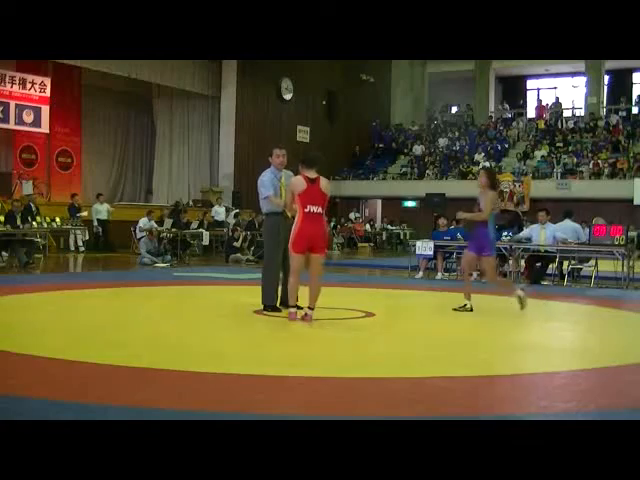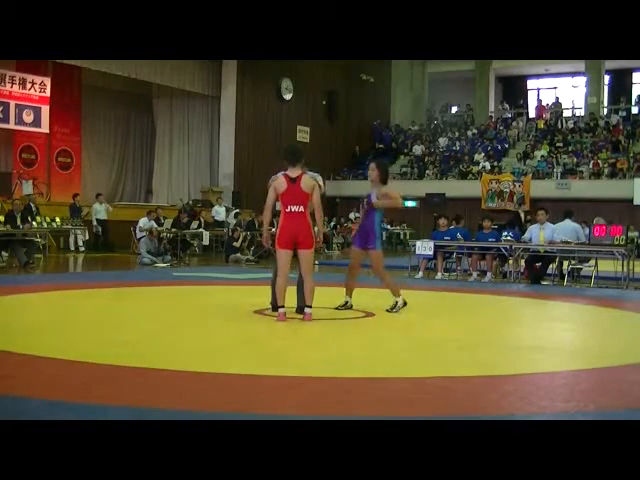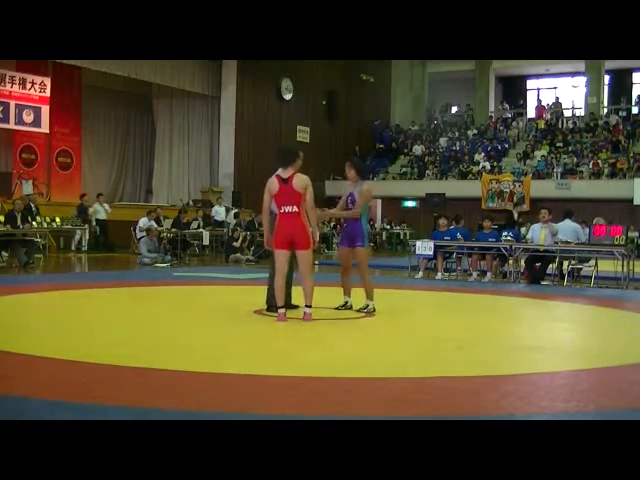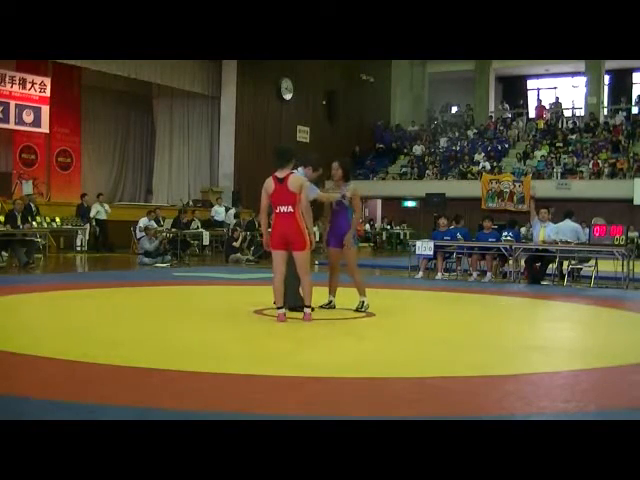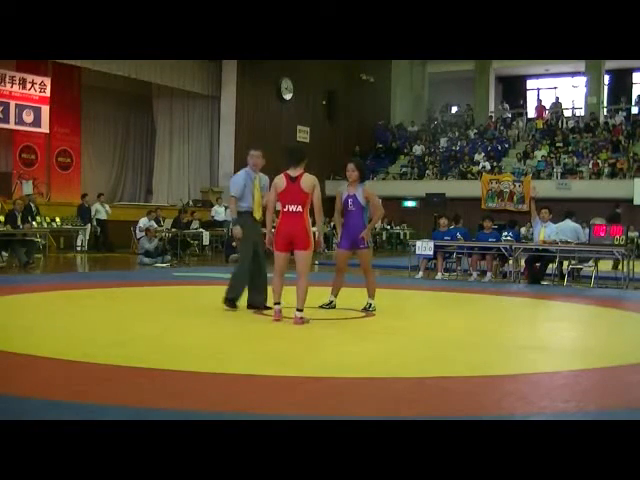
dt=1s
person 1, frame 1
left shoulder: (295, 181)
right shoulder: (325, 183)
left elbow: (289, 207)
left hip: (301, 231)
right hip: (320, 232)
left knee: (294, 274)
right knee: (315, 275)
left ankle: (292, 310)
right ankle: (309, 312)
person 1, frame 2
left shoulder: (277, 181)
right shoulder: (311, 181)
left elbow: (268, 208)
right elbow: (318, 209)
left wrist: (266, 232)
right wrist: (320, 231)
left hip: (285, 229)
right hip: (304, 229)
left knee: (282, 273)
right knee: (307, 274)
left ankle: (281, 311)
right ankle: (308, 311)
person 1, frame 3
left shoulder: (271, 182)
right shoulder: (304, 180)
left elbow: (265, 211)
right elbow: (310, 209)
left wrist: (267, 234)
right wrist: (315, 231)
left hip: (281, 230)
right hip: (300, 229)
left knee: (280, 273)
right knee: (306, 273)
left ankle: (281, 311)
right ankle: (307, 311)
person 1, frame 4
left shoulder: (268, 182)
right shoulder: (299, 180)
left elbow: (263, 212)
right elbow: (305, 209)
left wrist: (265, 235)
right wrist: (311, 233)
left hip: (277, 230)
right hip: (296, 230)
left knee: (278, 273)
right knee: (304, 273)
left ankle: (280, 312)
right ankle: (307, 311)
person 1, frame 5
left shoulder: (278, 180)
right shoulder: (311, 180)
left elbow: (269, 208)
right elbow: (318, 210)
left wrist: (268, 232)
right wrist: (320, 234)
left hip: (283, 229)
right hip: (302, 230)
left knee: (278, 272)
right knee: (302, 275)
left ankle: (277, 309)
right ankle: (299, 314)
person 2, frame 1
left shoulder: (289, 176)
right shoulder: (266, 177)
right elbow: (271, 200)
right wrist: (287, 204)
left hip: (287, 219)
right hip: (273, 220)
left knee: (289, 261)
right knee: (272, 262)
left ankle: (286, 299)
right ankle: (269, 303)
person 2, frame 2
left shoulder: (314, 177)
right shoulder: (283, 176)
left elbow: (319, 189)
right elbow: (271, 185)
left wrist: (316, 185)
right wrist: (273, 181)
left ankle: (302, 304)
right ankle: (276, 301)
person 2, frame 3
left shoulder: (283, 175)
right shoulder: (284, 176)
right elbow: (287, 203)
left hip: (285, 222)
right hip: (283, 222)
left knee: (287, 264)
right knee: (280, 264)
left ankle: (283, 301)
right ankle: (273, 303)
person 2, frame 4
left shoulder: (295, 176)
right elbow: (323, 198)
right wrist: (343, 196)
left knee: (291, 264)
right knee: (293, 264)
left ankle: (290, 299)
right ankle: (293, 301)
person 2, frame 5
left shoulder: (264, 179)
right shoulder: (240, 177)
left elbow: (267, 201)
right elbow: (233, 201)
left wrist: (267, 199)
right wrist: (235, 223)
left hip: (256, 220)
right hip: (244, 219)
left knee: (259, 262)
right knee: (246, 261)
left ankle: (256, 301)
right ankle: (231, 297)
person 3, frame 1
left shoulder: (491, 195)
right shoulder: (481, 194)
left elbow: (484, 215)
left wrist: (465, 216)
left hip: (487, 238)
right hip: (476, 237)
left knee: (491, 278)
right knee: (465, 271)
left ankle: (517, 292)
right ankle: (467, 303)
person 3, frame 2
left shoulder: (383, 191)
right shoulder: (369, 191)
left elbow: (399, 202)
left wrist: (381, 203)
right wrist: (355, 230)
left hip: (373, 234)
right hip: (361, 233)
left knee: (379, 271)
right knee: (352, 268)
left ankle: (399, 300)
right ankle: (348, 300)
person 3, frame 3
left shoulder: (364, 190)
right shoulder: (349, 190)
left elbow: (357, 213)
right elbow: (338, 209)
left wrist: (331, 214)
right wrist: (327, 213)
left hip: (360, 233)
right hip: (347, 232)
left knee: (362, 270)
right knee: (345, 268)
left ankle: (370, 303)
right ankle: (347, 301)
person 3, frame 4
left shoulder: (351, 191)
left elbow: (358, 214)
left wrist: (350, 233)
right wrist: (326, 231)
left hip: (347, 233)
right hip: (333, 233)
left knee: (352, 269)
right knee: (333, 268)
left ankle: (363, 300)
right ankle: (331, 300)
person 3, frame 5
left shoulder: (365, 192)
right shoulder: (342, 193)
left elbow: (380, 211)
right elbow: (337, 213)
left wrist: (368, 229)
right wrist: (339, 230)
left hip: (361, 235)
right hip: (346, 235)
left knee: (367, 270)
right knee: (339, 269)
left ankle: (371, 302)
right ankle: (332, 300)
